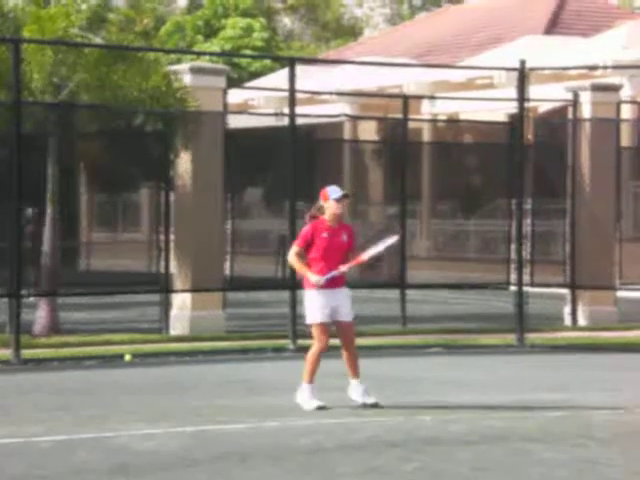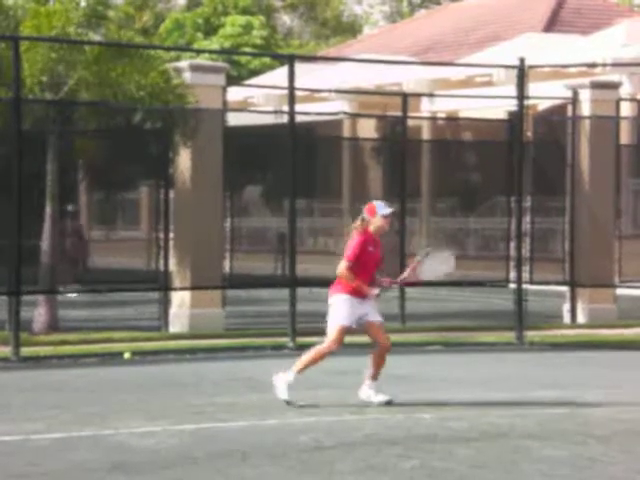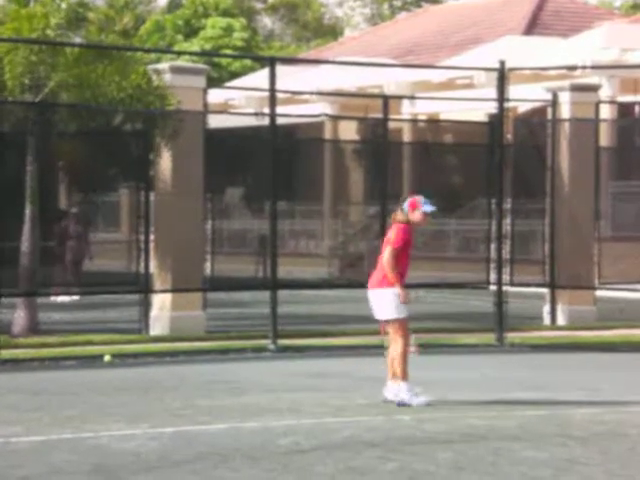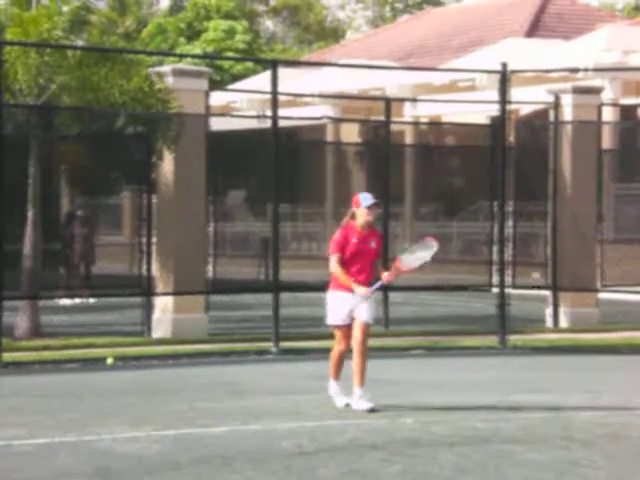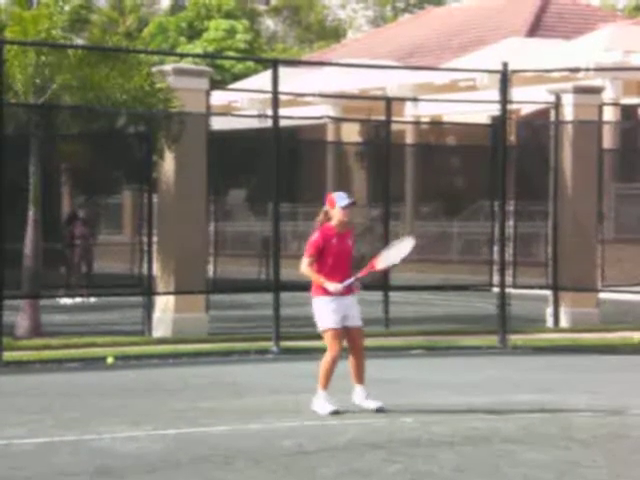
dt=1s
person 1, frame 1
left shoulder: (347, 230)
right shoulder: (312, 228)
right elbow: (292, 256)
left wrist: (347, 266)
right wrist: (309, 275)
left hip: (340, 290)
right hip: (317, 291)
left knee: (349, 341)
right knee: (321, 343)
left ankle: (356, 388)
right ankle: (305, 391)
person 1, frame 2
left shoulder: (376, 242)
right shoulder: (359, 238)
right elbow: (342, 271)
left wrist: (382, 281)
right wrist: (366, 289)
left hip: (363, 300)
right hip: (344, 297)
left knee: (384, 343)
right knee: (331, 344)
left ankle: (369, 388)
right ankle: (286, 378)
person 1, frame 3
left shoulder: (402, 230)
right shoulder: (402, 228)
right elbow: (386, 258)
right wrist: (399, 286)
left hip: (382, 289)
right hip: (385, 289)
left knee: (398, 340)
right knee: (401, 339)
left ankle: (395, 389)
right ankle: (401, 389)
person 1, frame 4
left shoulder: (376, 236)
right shoulder: (343, 233)
right elbow: (334, 266)
left wrist: (382, 275)
right wrist: (355, 286)
left hip: (364, 296)
right hip: (341, 294)
left knee: (360, 344)
right knee: (342, 345)
left ankle: (358, 394)
right ankle: (334, 384)
person 1, frame 5
left shoulder: (348, 234)
right shoulder: (320, 235)
right elbow: (304, 267)
left wrist: (352, 283)
right wrist: (326, 284)
left hip: (347, 298)
right hip: (326, 299)
left knee: (358, 347)
right knee: (334, 350)
left ankle: (360, 393)
right ankle: (320, 397)
